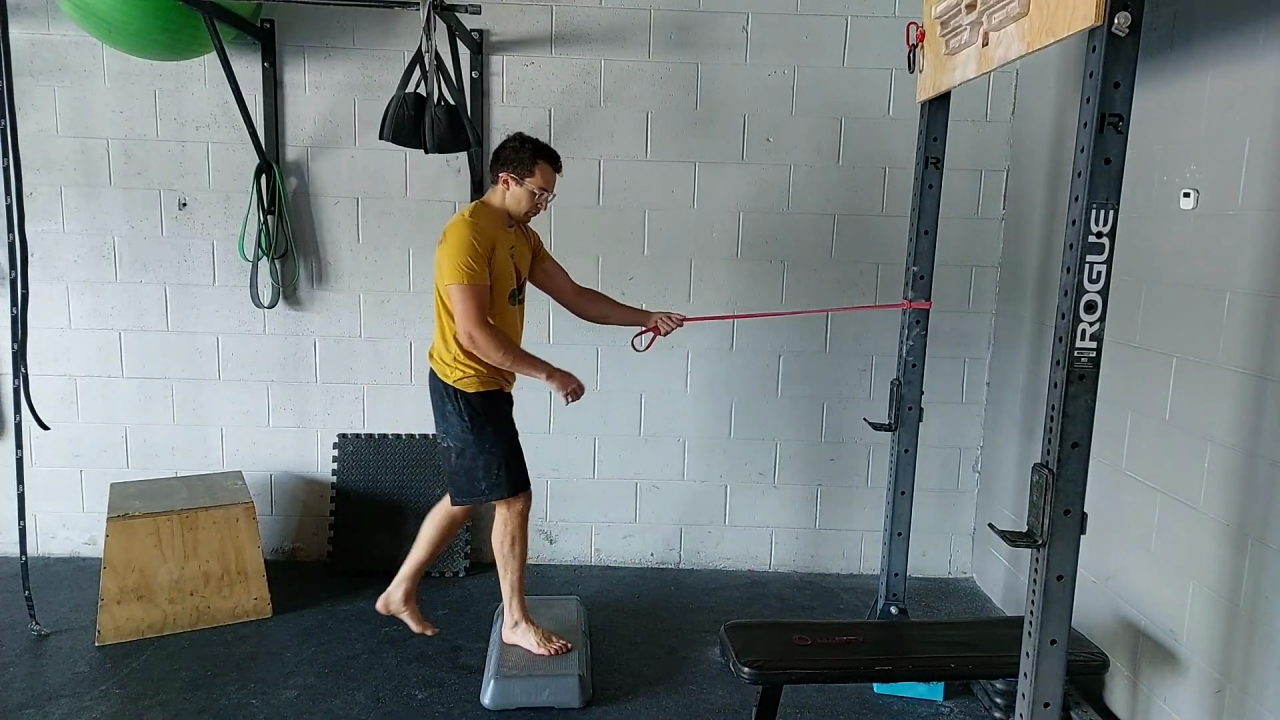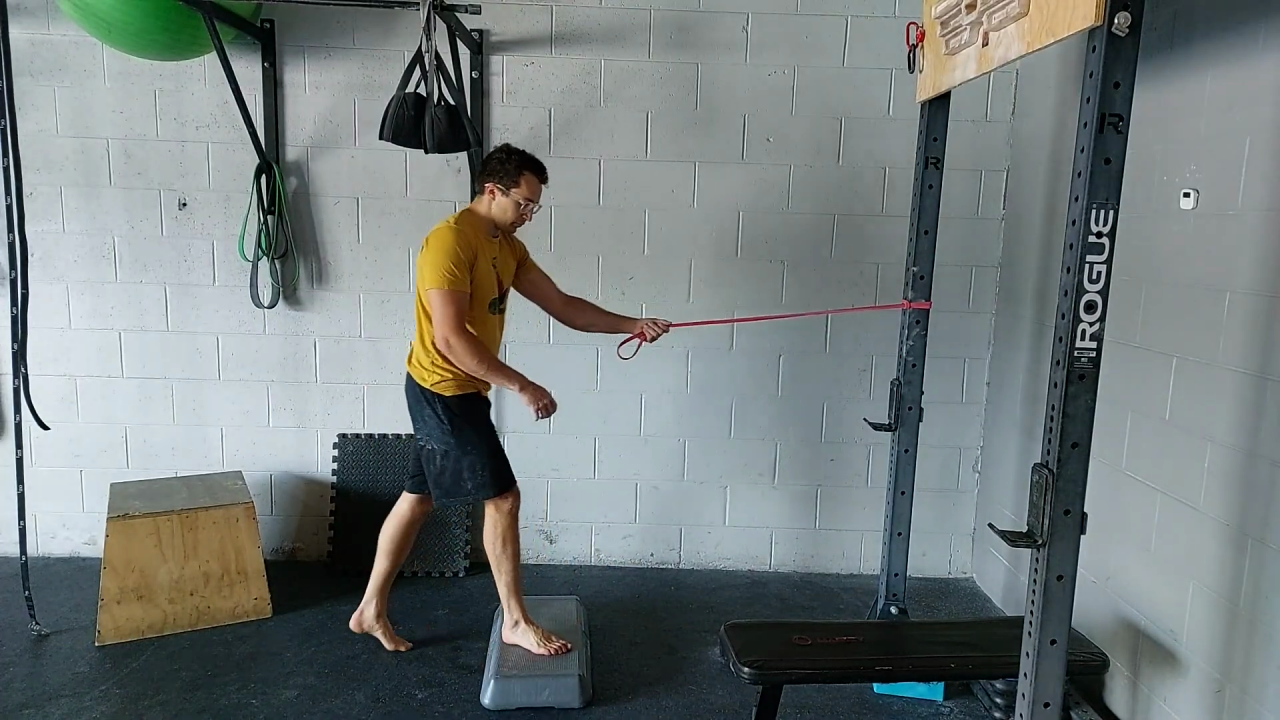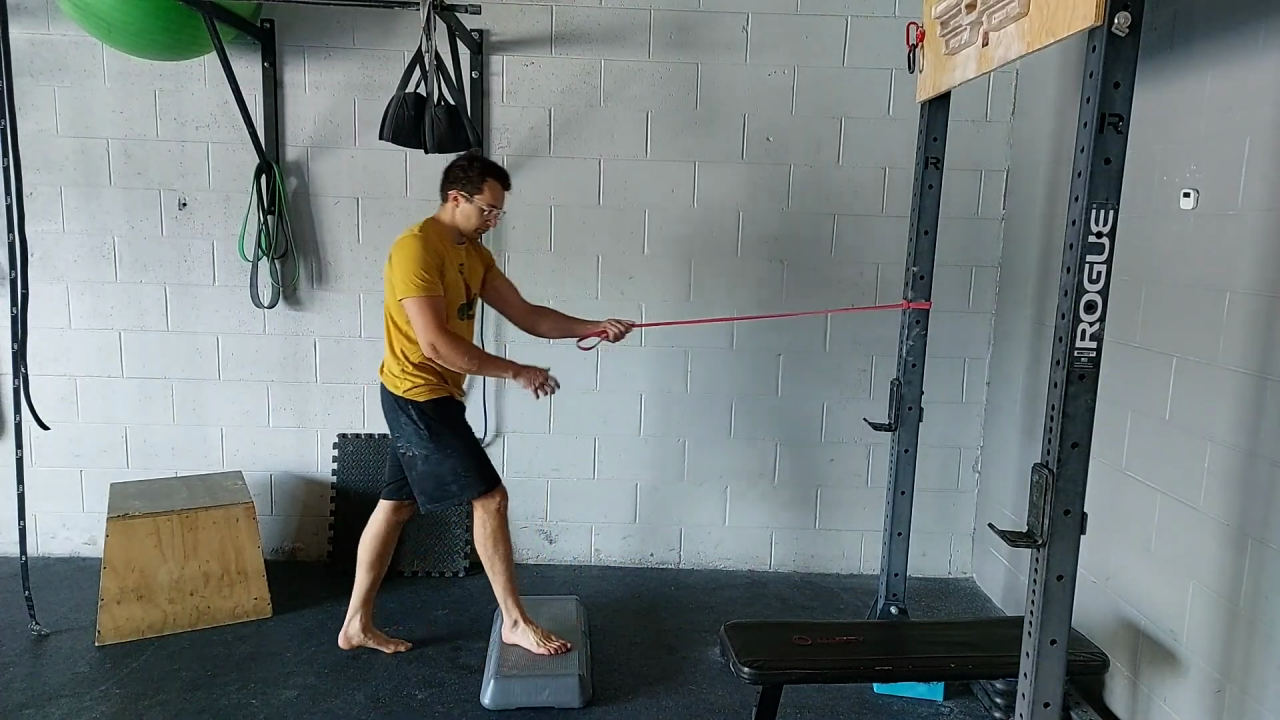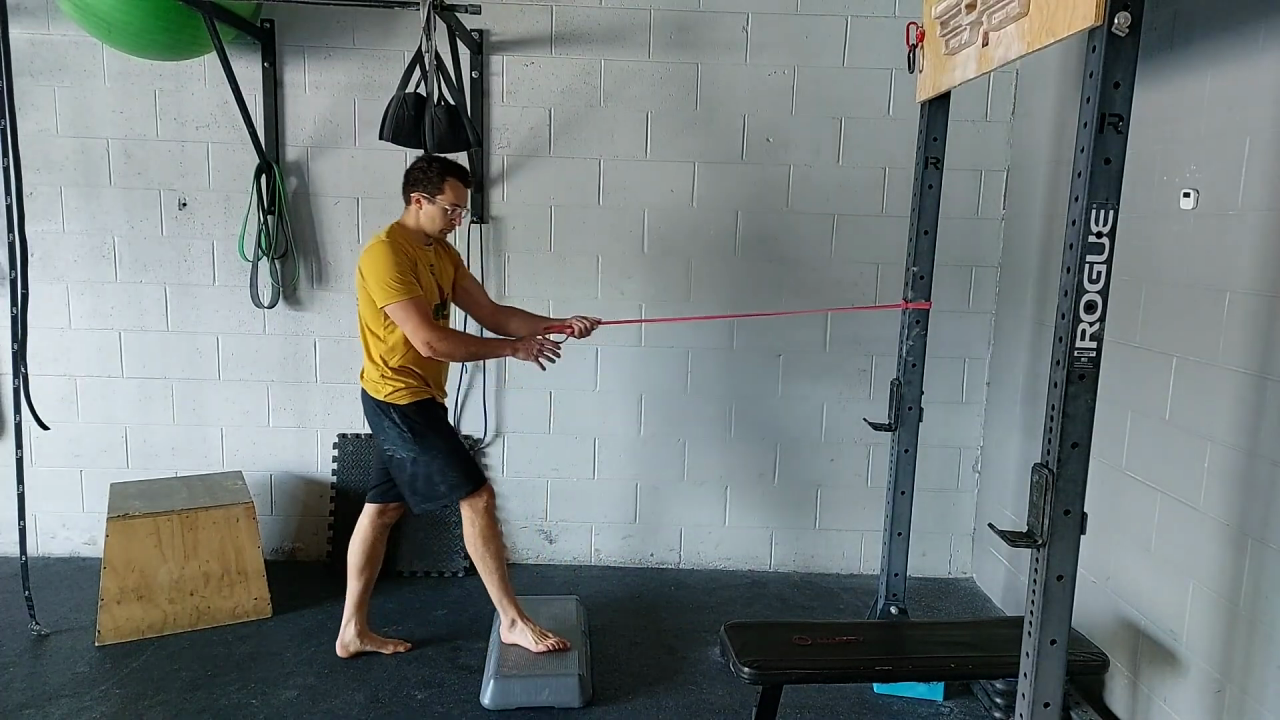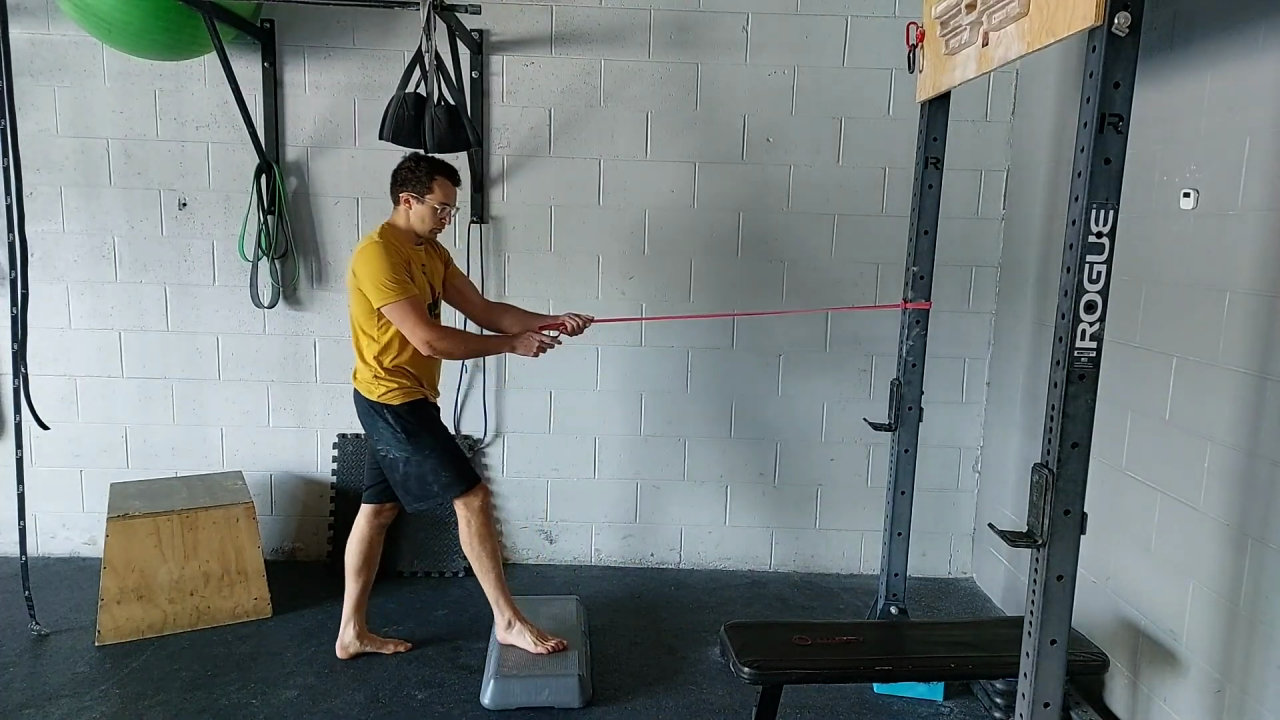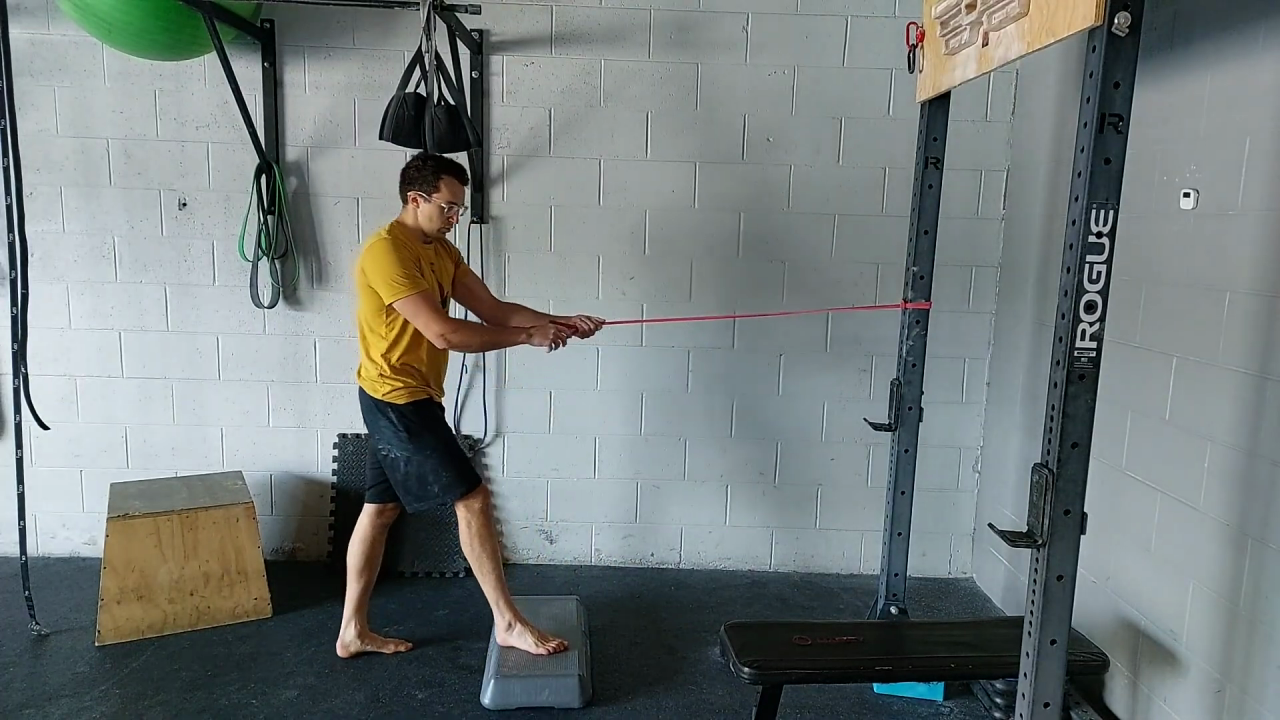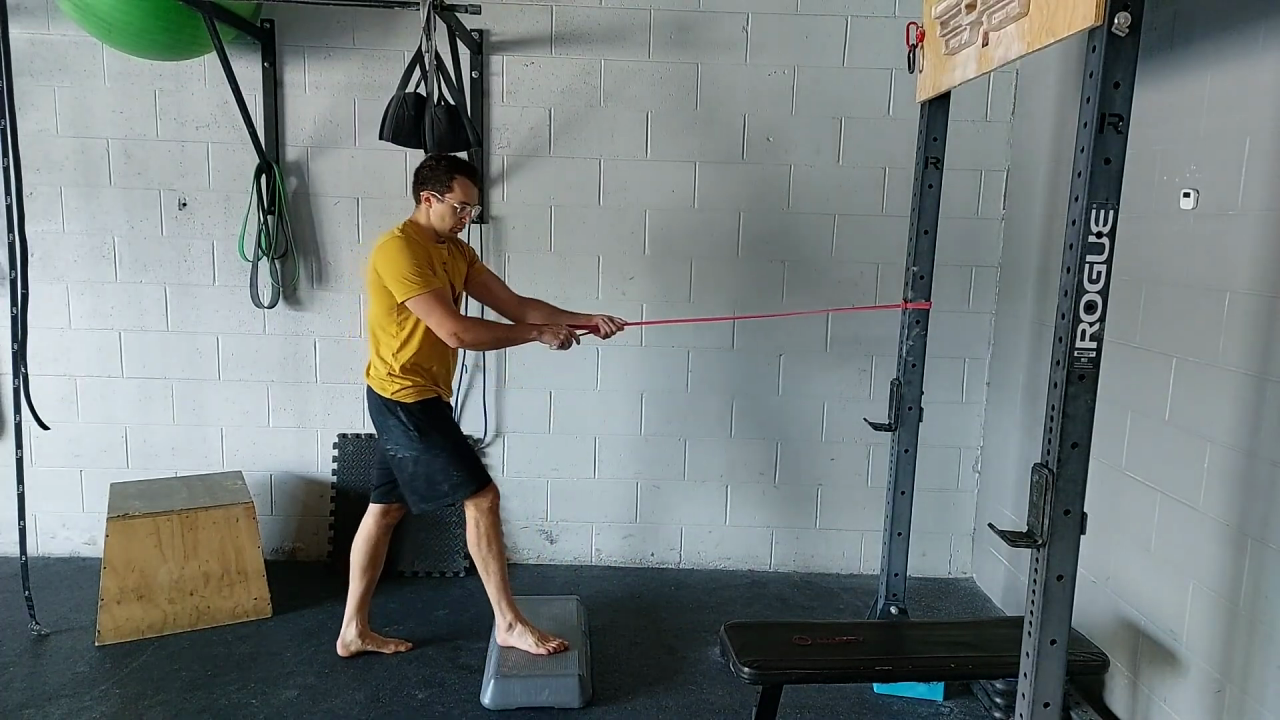
dt=0.2s
person 1, frame 1
left shoulder: (522, 236)
right shoulder: (467, 234)
left elbow: (574, 296)
right elbow: (473, 333)
left wrist: (644, 317)
right wrist: (548, 374)
left hip: (488, 386)
right hip: (465, 387)
left knee: (467, 497)
right knee: (512, 498)
left ankle: (401, 591)
right ankle: (515, 620)
person 1, frame 2
left shoulder: (507, 246)
right shoulder: (450, 241)
left elbow: (561, 305)
right elbow: (450, 338)
left wrist: (632, 325)
right wrist: (522, 386)
left hip: (459, 391)
right hip: (443, 391)
left knee: (418, 498)
right knee: (503, 498)
left ankle: (371, 610)
right ankle: (515, 620)
person 1, frame 3
left shoulder: (474, 253)
right shoulder: (416, 249)
left elbow: (525, 314)
right elbow: (436, 343)
left wrist: (594, 327)
right wrist: (516, 372)
left hip: (429, 398)
right hip: (419, 397)
left knee: (394, 506)
right knee: (490, 498)
left ankle: (357, 623)
right ankle: (515, 621)
person 1, frame 4
left shoulder: (442, 253)
right shoulder: (386, 255)
left elbow: (492, 314)
right elbow: (429, 341)
left wrist: (557, 324)
right wrist: (515, 348)
left hip: (410, 401)
right hip: (400, 401)
left knee: (381, 510)
right knee: (477, 498)
left ankle: (353, 629)
right ankle: (511, 620)
person 1, frame 5
left shoulder: (430, 251)
right shoulder: (378, 256)
left elbow: (484, 311)
right elbow: (429, 340)
left wrist: (549, 322)
right wrist: (512, 344)
left hip: (400, 401)
right hip: (393, 401)
left knee: (377, 510)
right knee: (472, 497)
left ankle: (352, 631)
right ankle: (508, 621)
person 1, frame 6
left shoulder: (440, 251)
right shoulder: (386, 253)
left elbow: (494, 311)
right elbow: (443, 333)
left wrist: (560, 324)
right wrist: (528, 336)
left hip: (405, 400)
right hip: (398, 400)
left knee: (379, 510)
right knee: (473, 499)
left ankle: (353, 629)
right ankle: (507, 622)
person 1, frame 7
left shoulder: (455, 251)
right shoulder: (399, 251)
left elbow: (513, 305)
right elbow: (456, 332)
left wrist: (582, 320)
right wrist: (539, 334)
left hip: (411, 399)
right hip: (406, 399)
left knee: (384, 509)
right knee: (482, 497)
left ankle: (353, 628)
right ankle: (508, 623)
